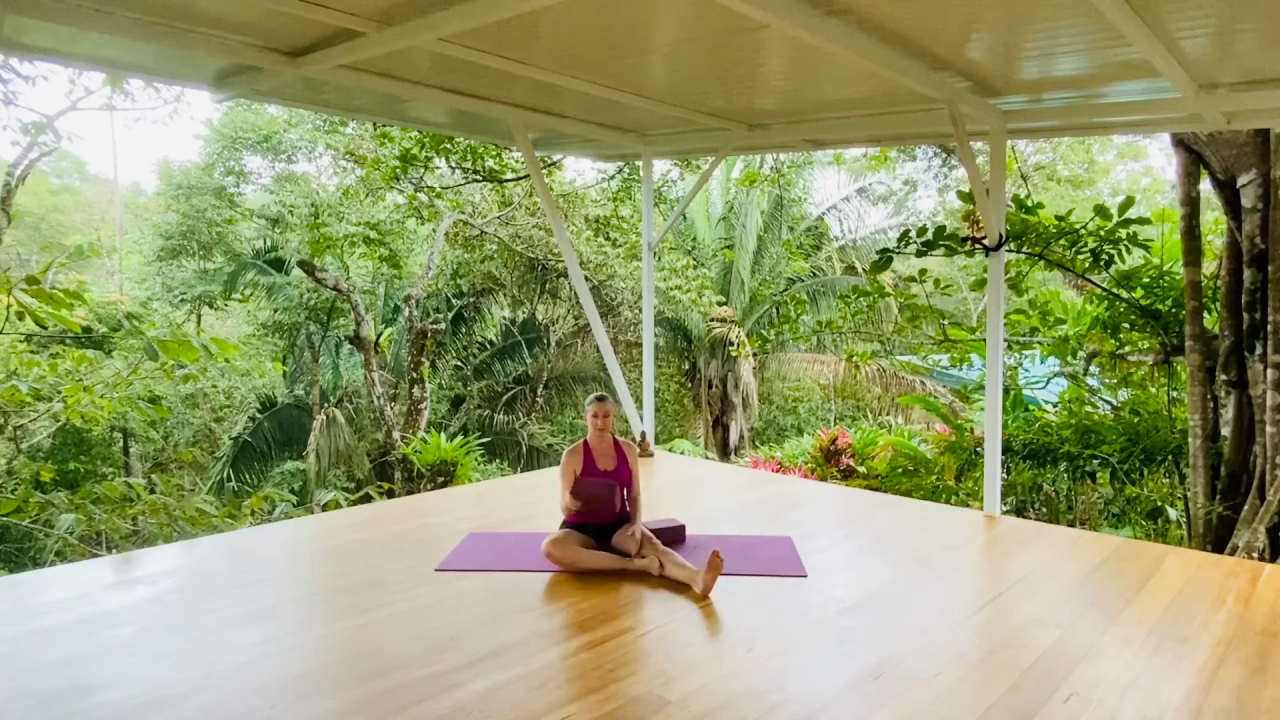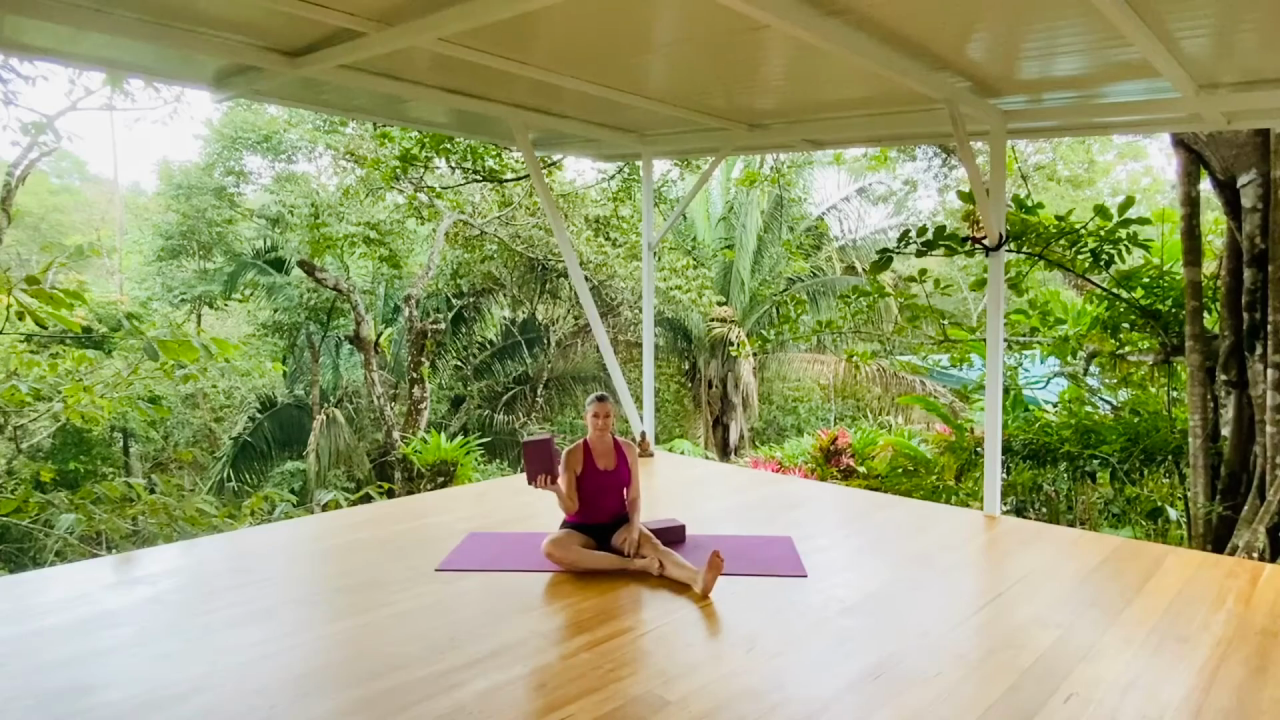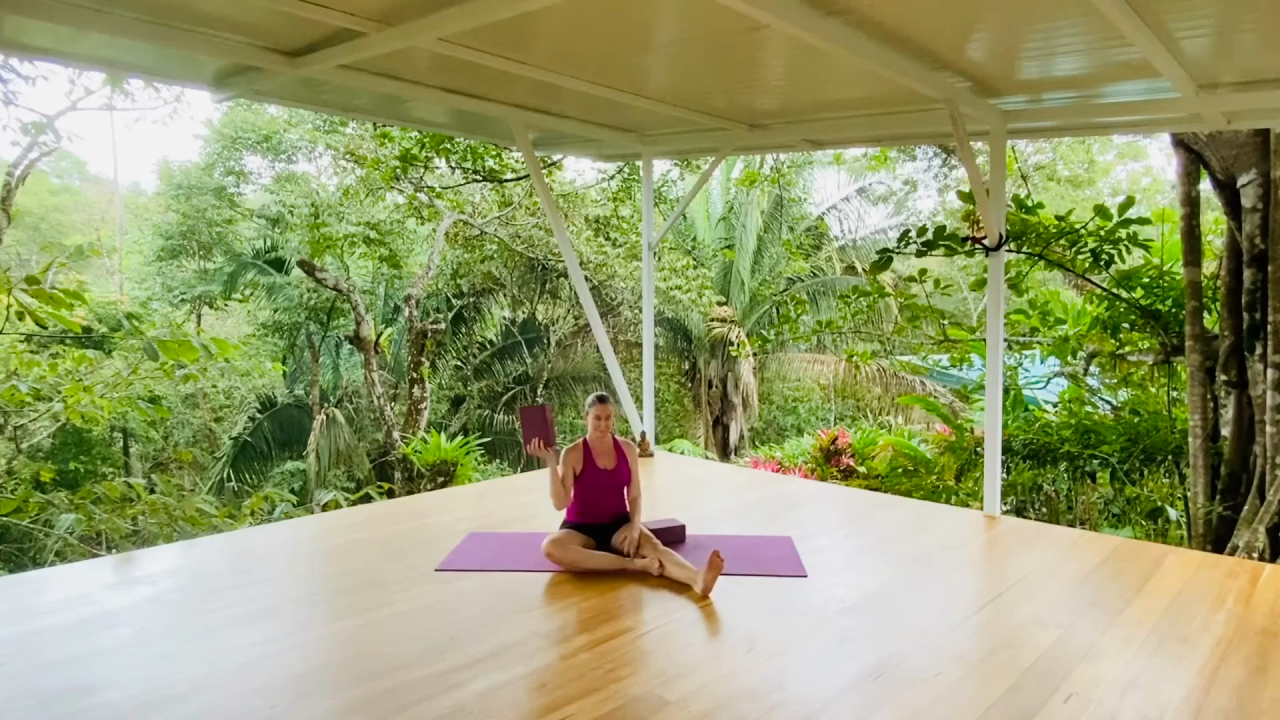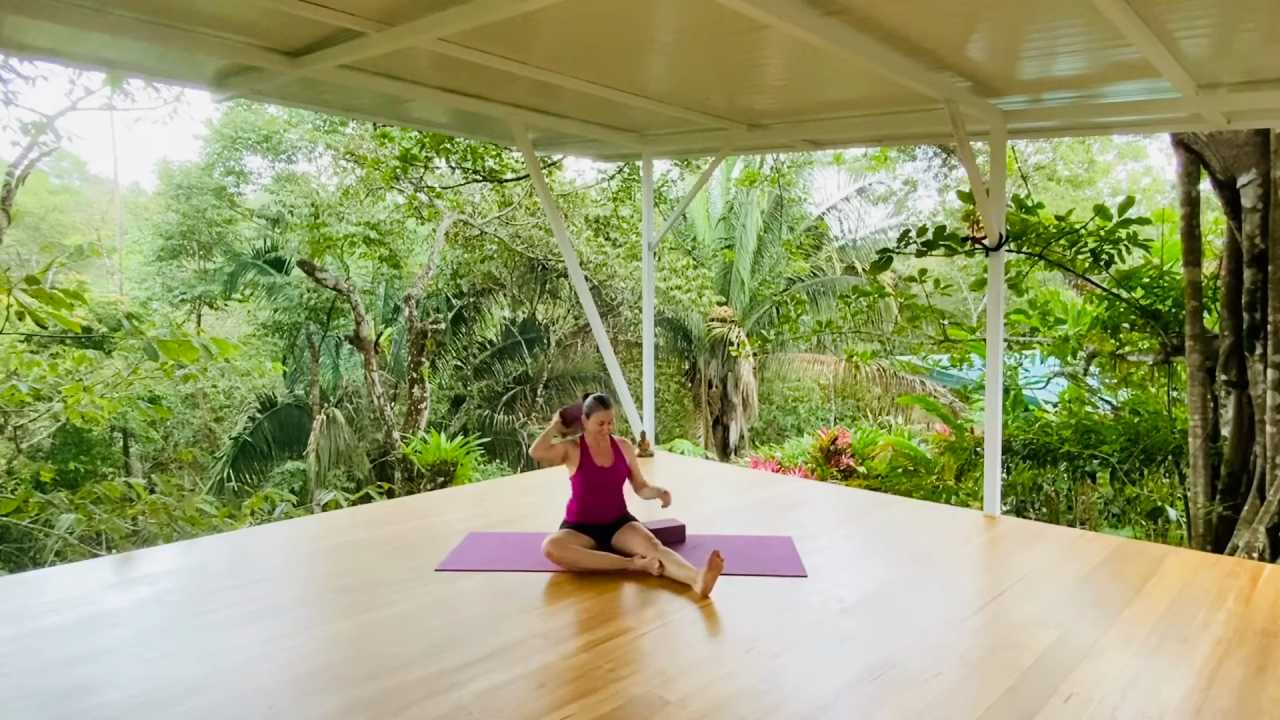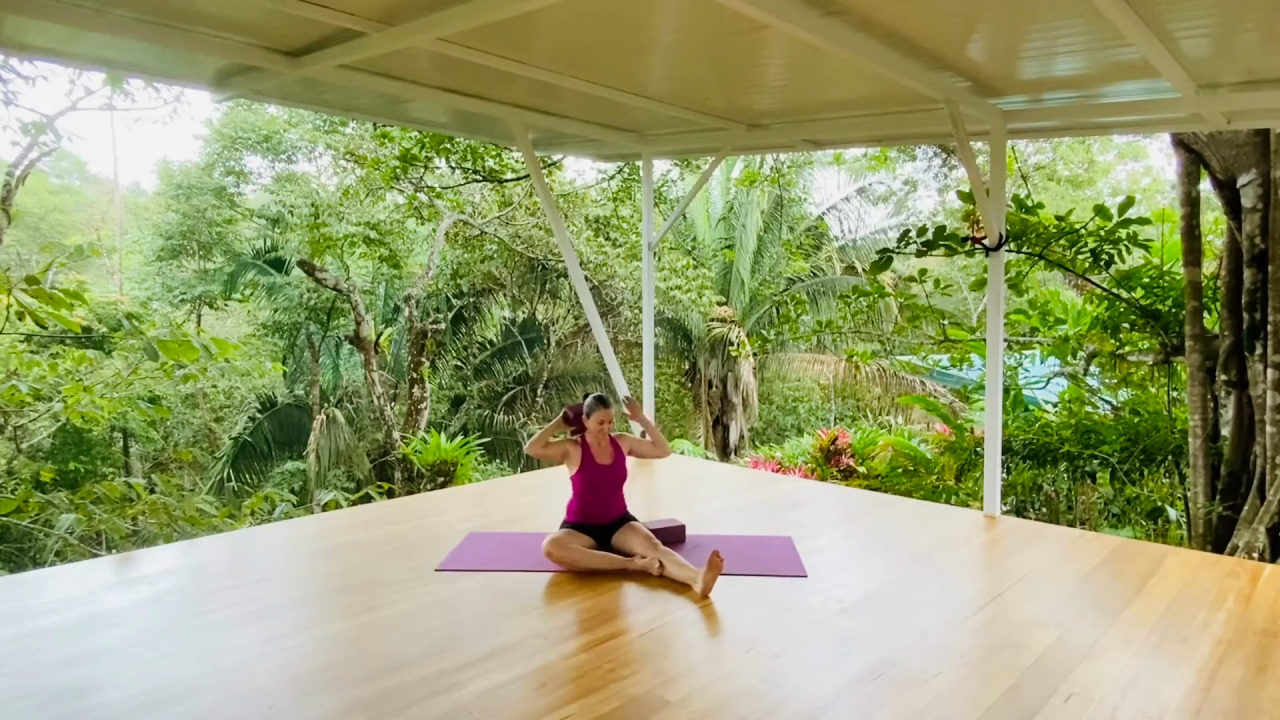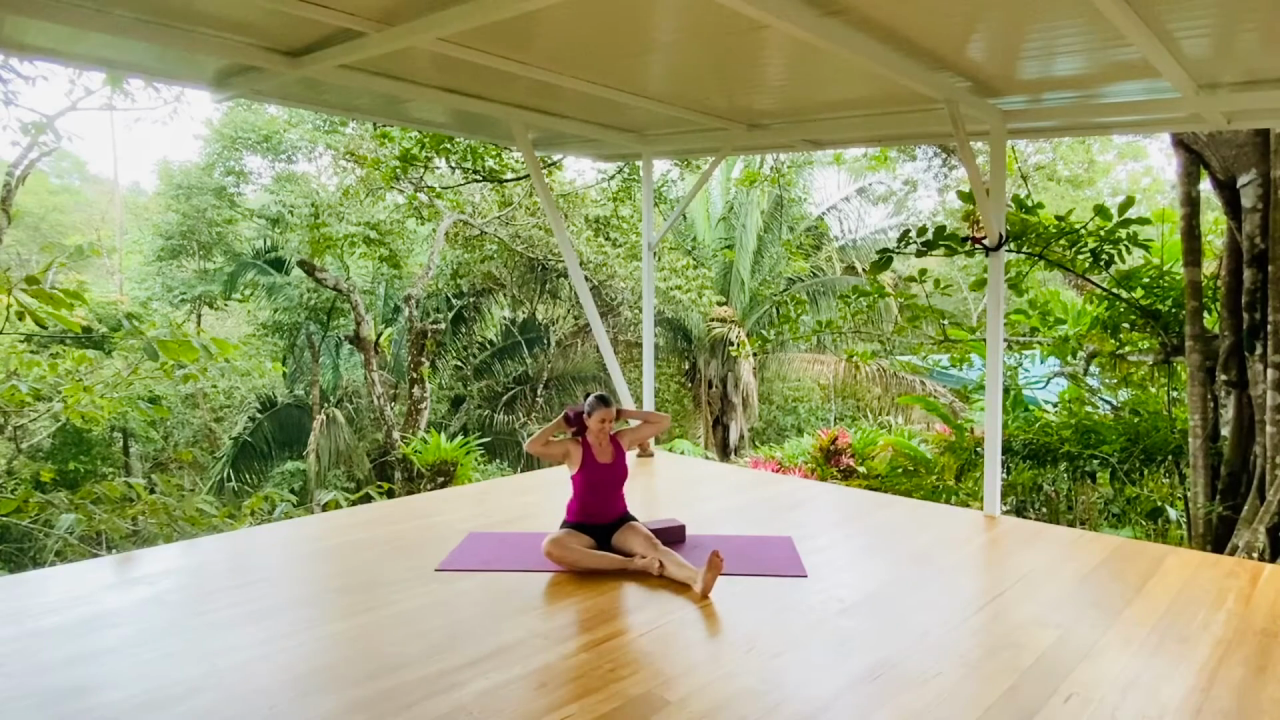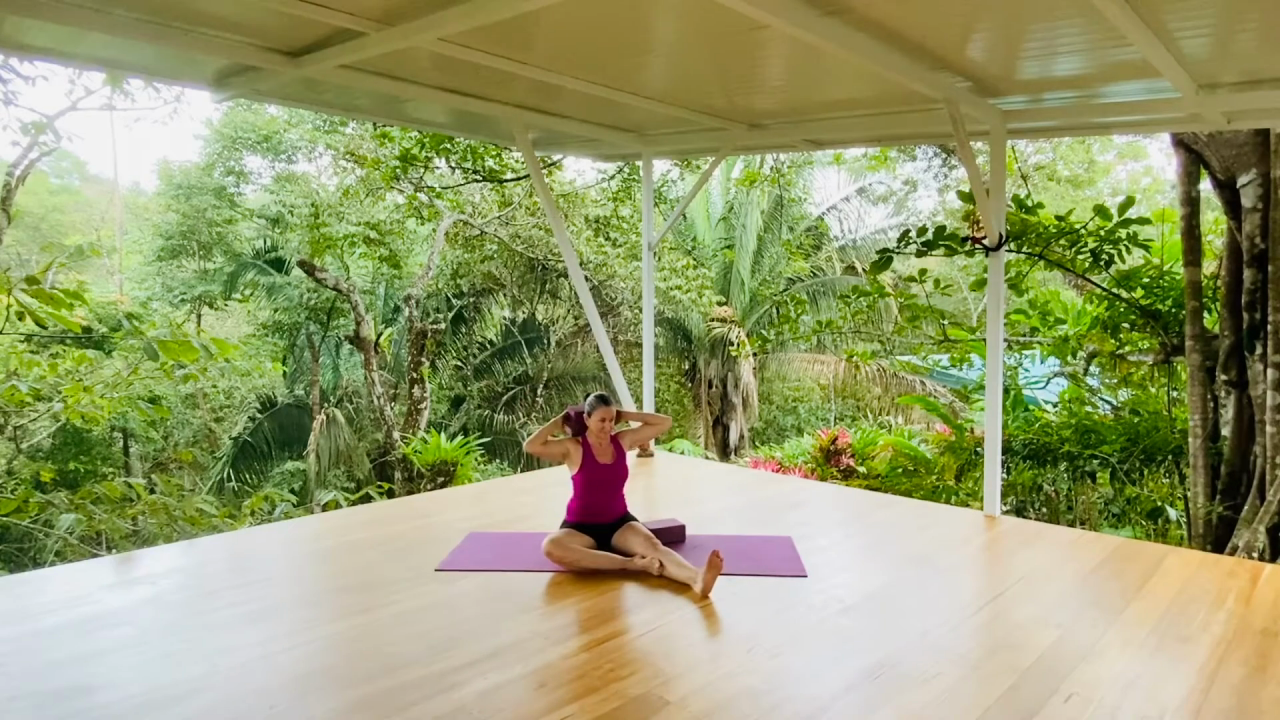
dt=0.4s
person 1, frame 1
left shoulder: (628, 450)
right shoulder: (573, 455)
left elbow: (634, 496)
right elbow: (566, 509)
left wrist: (636, 525)
right wrist: (570, 502)
left hip: (617, 524)
right hip: (581, 528)
left knee: (651, 545)
right knee: (551, 548)
left ankle: (696, 579)
right ankle: (633, 564)
person 1, frame 2
left shoulder: (627, 449)
right shoulder: (573, 455)
left elbow: (634, 497)
right elbow: (570, 509)
left wrist: (634, 527)
right wrist: (557, 490)
left hip: (618, 523)
right hip: (581, 528)
left knee: (651, 545)
right knee: (551, 547)
left ankle: (697, 578)
right ankle: (634, 564)
person 1, frame 3
left shoulder: (627, 449)
right shoulder: (573, 454)
left elbow: (635, 496)
right elbow: (561, 503)
left wrist: (635, 526)
right wrist: (551, 464)
left hip: (618, 523)
right hip: (580, 527)
left knee: (651, 545)
right knee: (551, 547)
left ankle: (697, 578)
right ankle: (633, 564)
person 1, frame 4
left shoulder: (624, 447)
right shoulder: (571, 449)
left elbow: (640, 487)
right elbow: (536, 452)
left wrist: (657, 492)
right wrist: (556, 425)
left hip: (619, 523)
right hip: (580, 527)
left knee: (652, 545)
right knee: (551, 547)
left ankle: (697, 578)
right ankle: (632, 564)
person 1, frame 5
left shoulder: (622, 442)
right shoulder: (572, 448)
left elbow: (663, 450)
right elbow: (532, 449)
left wrist: (641, 419)
right wrist: (558, 423)
left hip: (619, 522)
right hip: (581, 527)
left knee: (652, 545)
right knee: (551, 547)
left ankle: (696, 578)
right ankle: (631, 563)
person 1, frame 6
left shoulder: (622, 440)
right shoulder: (573, 448)
left elbow: (663, 421)
right elbow: (532, 446)
left wrist: (624, 414)
right wrist: (559, 423)
left hip: (619, 522)
right hip: (581, 527)
left knee: (652, 544)
right knee: (551, 547)
left ankle: (696, 578)
right ankle: (632, 563)
person 1, frame 7
left shoulder: (623, 440)
right shoulder: (573, 448)
left elbow: (665, 422)
right elbow: (531, 446)
left wrist: (625, 415)
right wrist: (558, 421)
left hip: (619, 522)
right hip: (581, 527)
left knee: (652, 545)
right knee: (551, 547)
left ankle: (697, 578)
right ankle: (631, 563)
